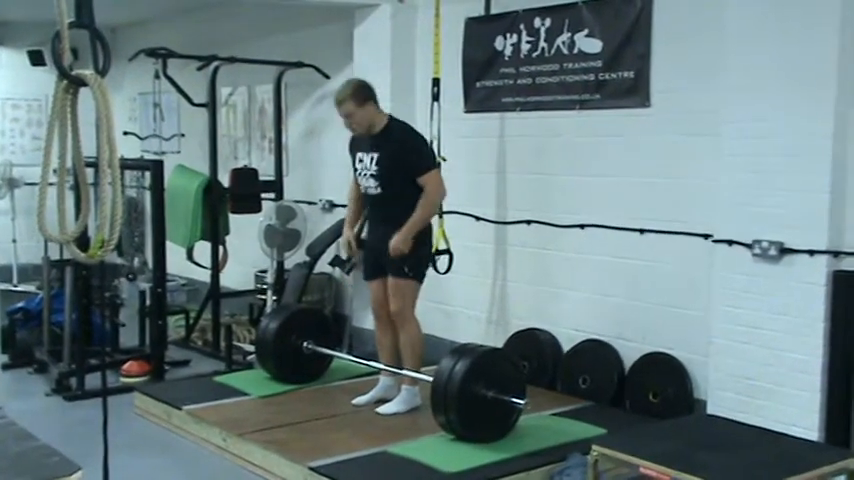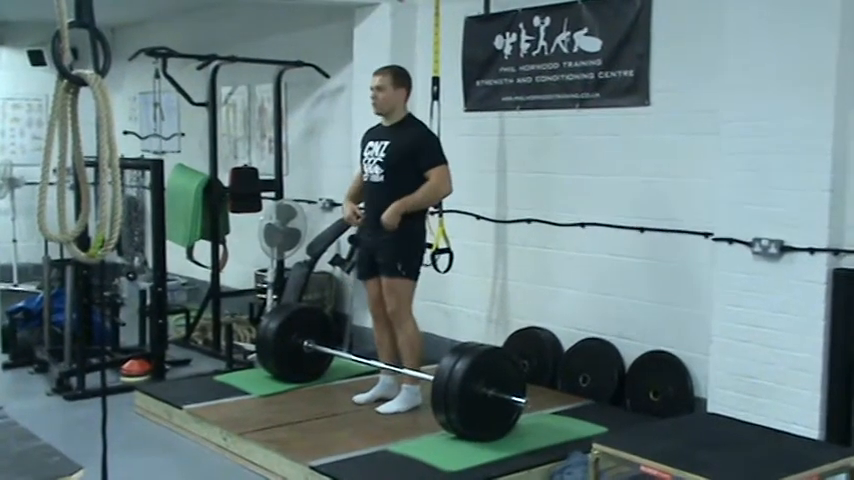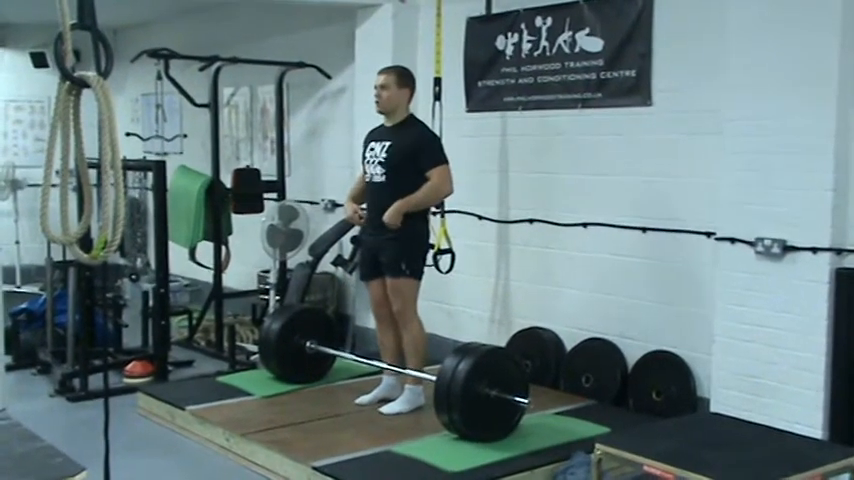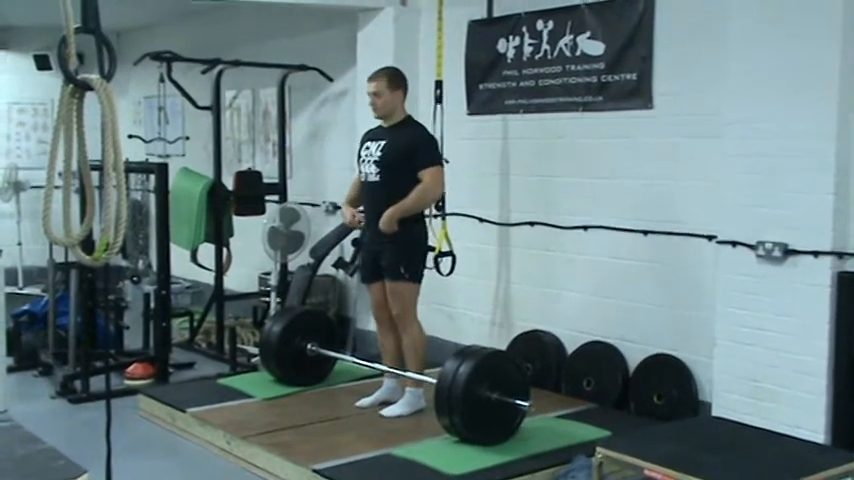
dt=0.4s
person 1, frame 1
left shoulder: (407, 140)
right shoulder: (357, 142)
left elbow: (436, 191)
left wrist: (407, 234)
right wrist: (350, 226)
left hip: (409, 238)
right hip: (378, 236)
left knee: (400, 311)
right knee: (380, 311)
left ankle: (411, 390)
right ankle: (388, 383)
person 1, frame 2
left shoulder: (418, 135)
right shoulder: (371, 135)
left elbow: (442, 185)
left wrist: (399, 207)
right wrist: (349, 201)
left hip: (401, 235)
right hip: (370, 234)
left knee: (398, 313)
right knee: (378, 312)
left ankle: (411, 389)
right ankle: (387, 382)
person 1, frame 3
left shoulder: (420, 136)
right shoulder: (373, 136)
left elbow: (443, 185)
left wrist: (401, 206)
right wrist: (351, 200)
left hip: (404, 236)
right hip: (372, 235)
left knee: (404, 313)
right knee: (381, 313)
left ankle: (414, 389)
right ankle: (390, 382)
person 1, frame 4
left shoulder: (417, 137)
right shoulder: (370, 137)
left elbow: (434, 187)
right elbow: (362, 179)
left wrist: (394, 214)
right wrist: (349, 205)
left hip: (403, 238)
right hip: (372, 238)
left knee: (403, 316)
right knee: (382, 316)
left ankle: (415, 392)
right ankle: (392, 385)
